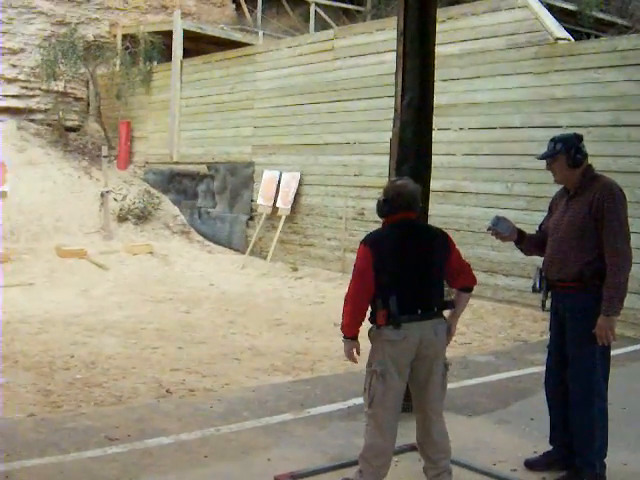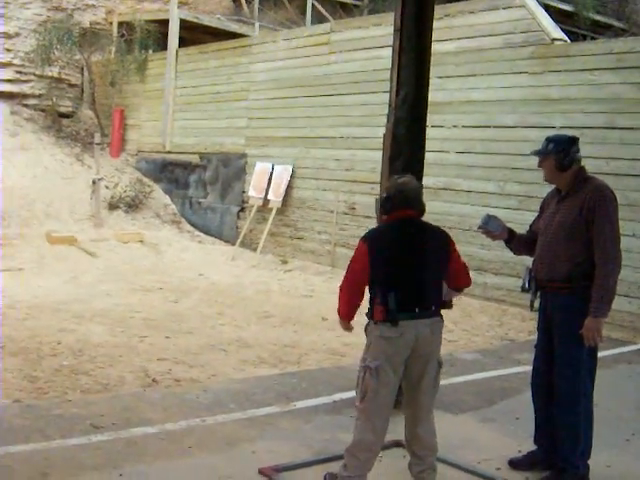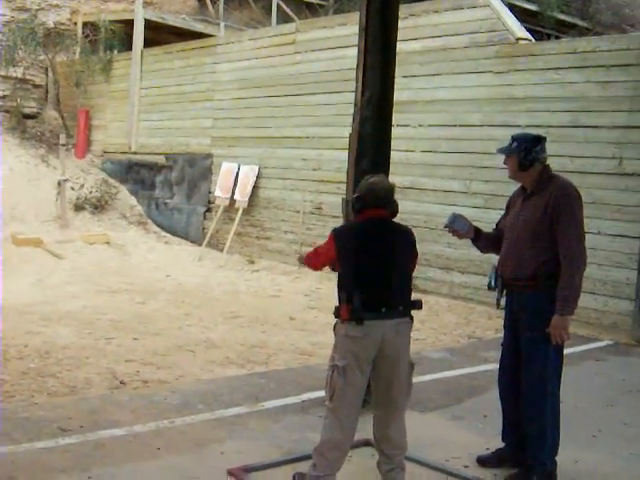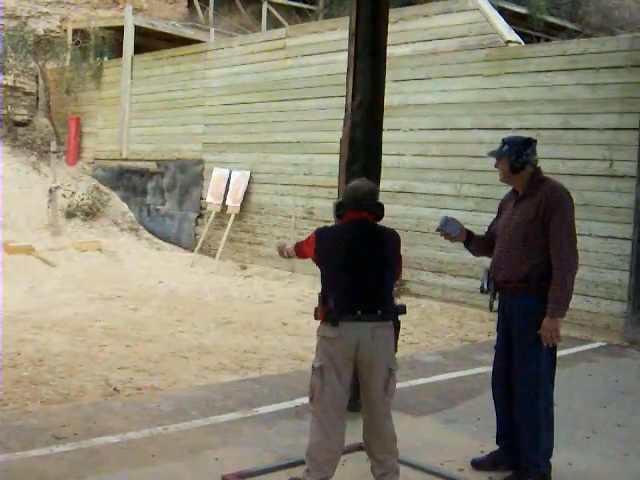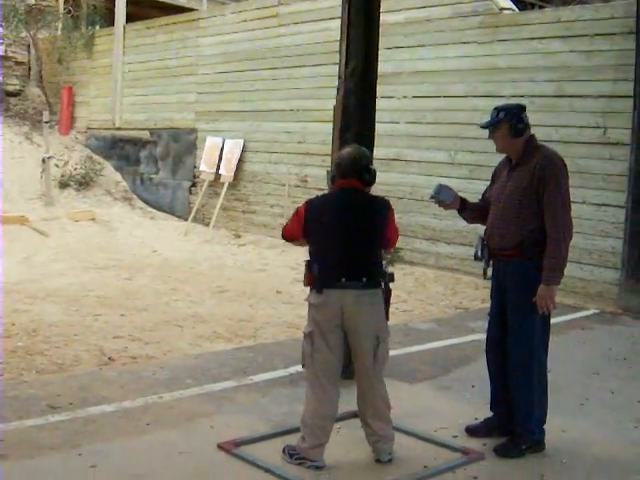
dt=0.3s
person 1, frame 1
left shoulder: (605, 192)
right shoulder: (561, 197)
left elbow: (618, 258)
right elbow: (544, 243)
left wrist: (609, 311)
right wrist: (517, 236)
left hip: (588, 300)
right hip: (561, 299)
left knee: (586, 385)
right knee: (557, 381)
right ankle: (563, 450)
person 1, frame 2
left shoulder: (596, 194)
right shoulder: (553, 197)
left elbow: (608, 259)
right elbow: (534, 243)
left wrist: (597, 313)
right wrist: (507, 235)
left hip: (576, 301)
right hip: (549, 298)
left knee: (572, 385)
right knee: (543, 380)
right ankle: (547, 450)
person 1, frame 3
left shoulder: (561, 194)
right shoulder: (518, 196)
left elbow: (573, 258)
right elbow: (501, 242)
left wrist: (563, 311)
right wrist: (474, 235)
left hip: (543, 299)
right hip: (515, 297)
left knee: (539, 383)
right knee: (510, 378)
right ankle: (515, 448)
person 1, frame 4
left shoulder: (552, 196)
right shoulder: (510, 199)
left elbow: (565, 260)
right elbow: (493, 245)
left wrist: (554, 313)
right wrist: (466, 237)
left hip: (535, 301)
right hip: (508, 299)
left knee: (532, 385)
right knee: (503, 380)
right ankle: (510, 449)
person 1, frame 5
left shoulder: (546, 163)
right shoulder: (504, 167)
left elbow: (559, 227)
right elbow: (487, 213)
left wrist: (550, 280)
right wrist: (459, 205)
left hip: (529, 269)
right hip: (502, 267)
left knee: (526, 352)
right knee: (498, 347)
left ankle: (530, 432)
right ankle: (503, 417)
person 2, frame 1
left shoulder: (374, 243)
right shoulder: (438, 239)
left elbow: (358, 294)
right elbow: (465, 281)
left wrist: (349, 335)
right wrist: (452, 319)
left hip: (393, 333)
right hip: (433, 329)
left knee: (382, 411)
right knee: (431, 408)
person 2, frame 2
left shoulder: (374, 239)
right shoulder: (439, 237)
left elbow: (353, 285)
right elbow: (461, 280)
left wrist: (345, 317)
left hip: (390, 329)
right hip: (429, 327)
left knee: (373, 407)
right knee: (422, 404)
person 2, frame 3
left shoulder: (344, 236)
right shoulder: (406, 237)
left elbow: (320, 257)
left wrist: (305, 258)
left hip: (358, 328)
right hip: (398, 326)
left knee: (342, 406)
right knee: (392, 404)
person 2, frame 4
left shoulder: (326, 238)
right shoulder: (390, 240)
left elbow: (304, 248)
left wrist: (288, 249)
left hip: (338, 330)
right hip: (379, 329)
left knee: (328, 409)
right knee: (379, 407)
person 2, frame 5
left shoulder: (314, 207)
right shoulder: (380, 208)
left elbow: (291, 234)
left hip: (324, 297)
right hip: (366, 298)
left knee: (321, 377)
right knee: (371, 375)
left ankle: (311, 450)
right ankle: (383, 446)
